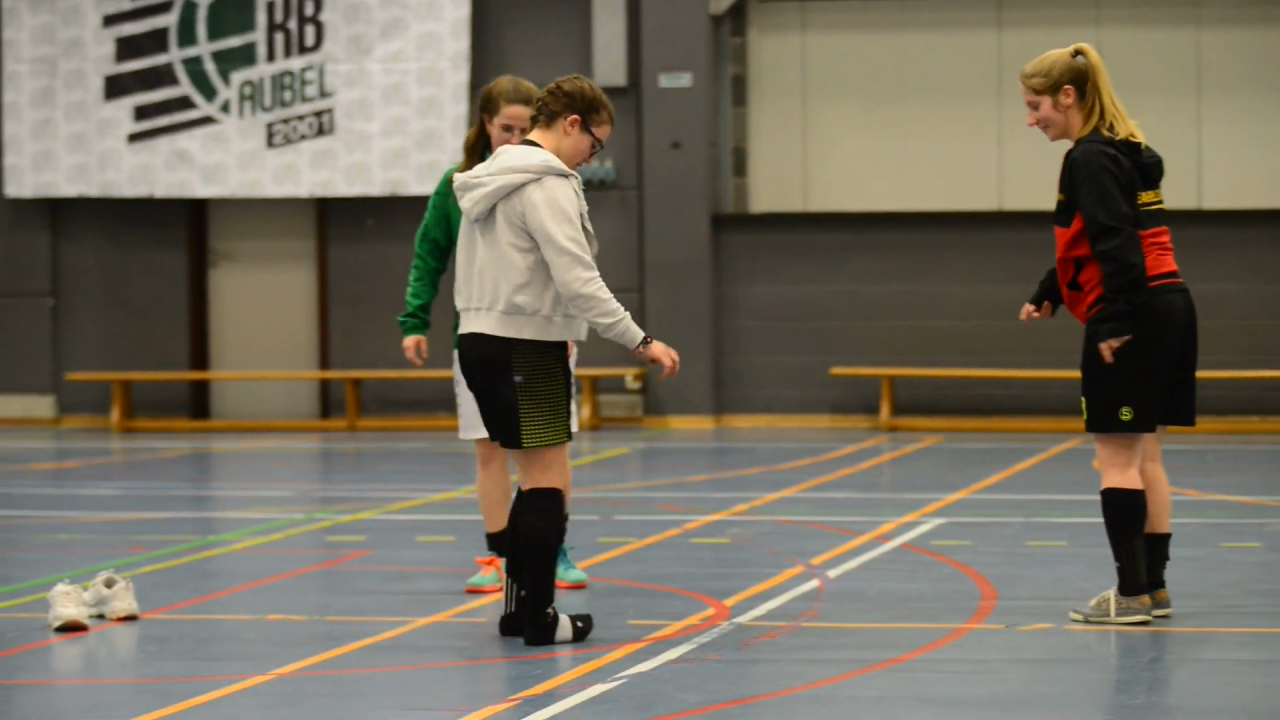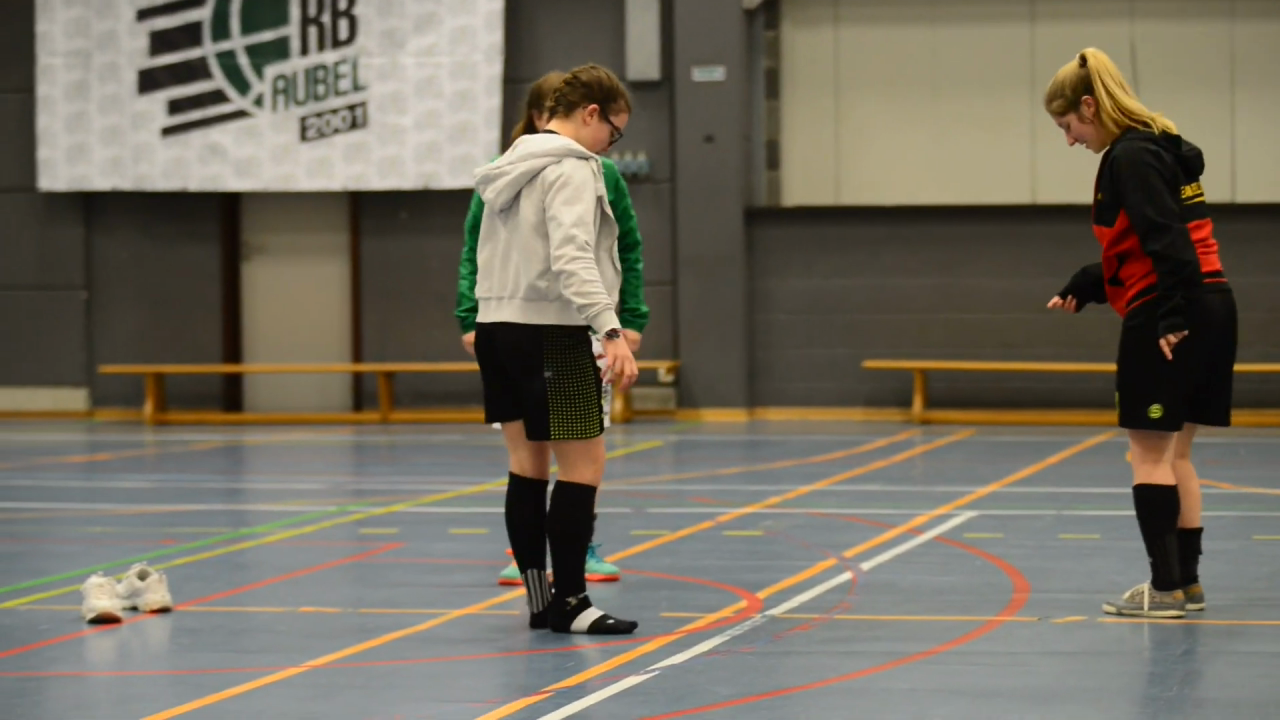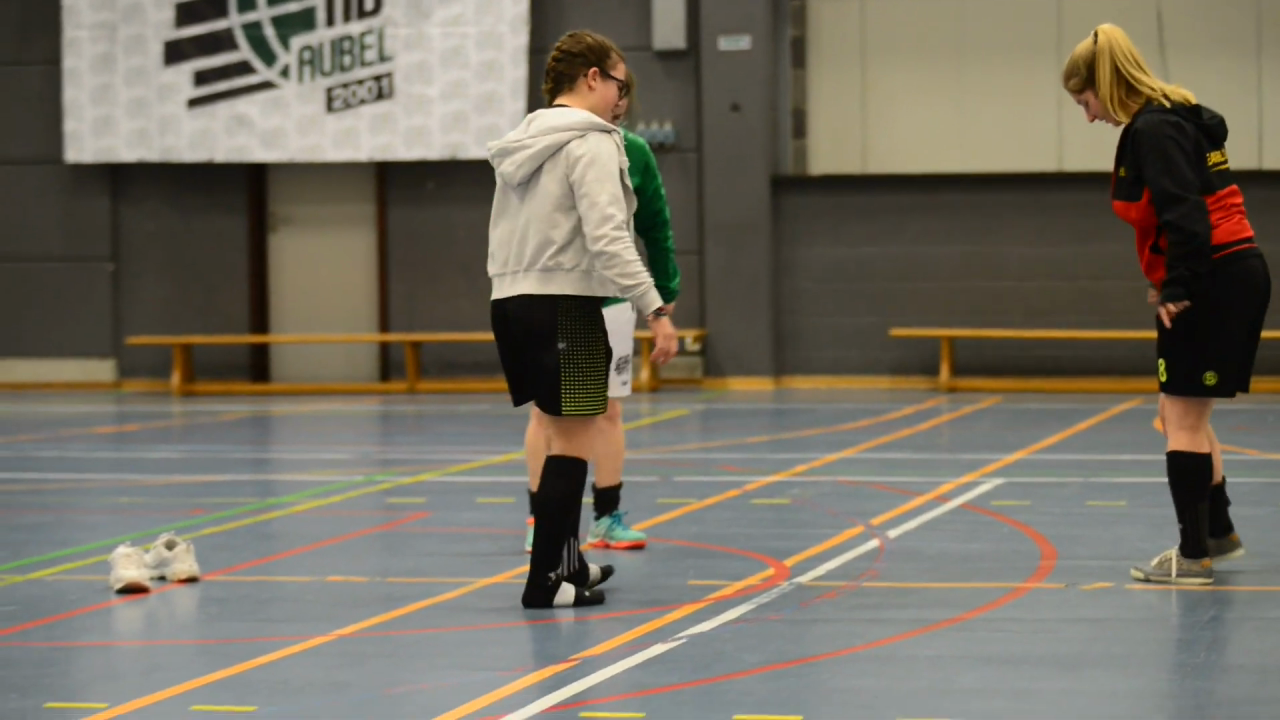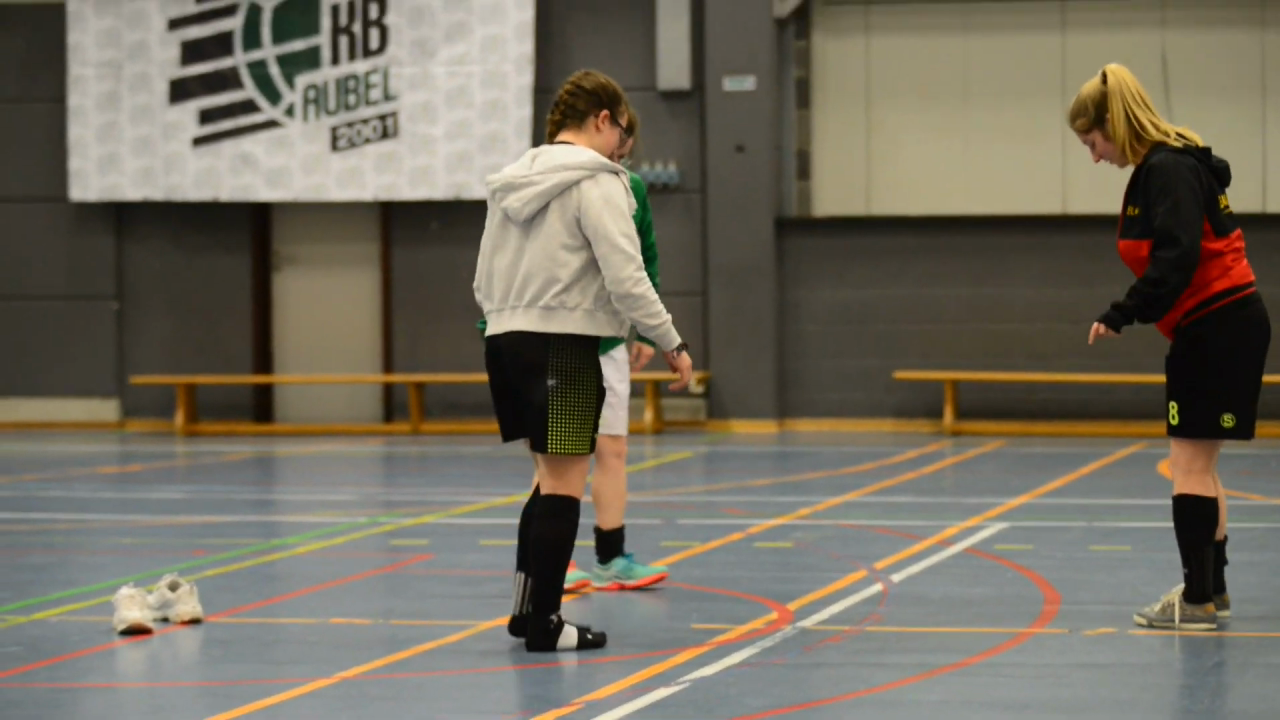
dt=0.3s
person 1, frame 1
left shoulder: (490, 176)
right shoulder: (546, 186)
left elbow: (467, 274)
right elbow: (578, 284)
left wrist: (471, 338)
right wrist: (640, 341)
left hip: (481, 340)
right hip: (524, 345)
left knee: (536, 479)
right knee: (548, 480)
left ankle: (519, 606)
right ankle: (540, 615)
person 1, frame 2
left shoulder: (511, 168)
right shoulder: (569, 169)
right elbow: (572, 261)
right wrist: (612, 332)
left hip: (499, 330)
right hip: (549, 334)
left knee: (529, 468)
right knee: (583, 470)
left ankle: (542, 599)
right ankle: (569, 603)
person 1, frame 3
left shoulder: (518, 144)
right shoulder: (589, 143)
right elbow: (608, 239)
right wrist: (654, 309)
left hip: (511, 304)
right hip: (563, 306)
left knee: (564, 439)
right knee: (575, 446)
left ankle: (566, 561)
right ankle: (545, 580)
person 1, frame 4
left shoulder: (513, 181)
right shoulder: (596, 183)
left elbow: (485, 278)
right elbow: (626, 279)
right wrist: (671, 343)
left hip: (505, 342)
right hip: (561, 346)
left knee: (552, 481)
right knee: (564, 486)
left ankle: (527, 607)
right ankle: (545, 622)
person 2, frame 1
left shoulder: (1089, 158)
right shoulder: (1124, 153)
left elbow: (1115, 244)
left wrist: (1115, 321)
right wrist: (1049, 292)
left hip: (1131, 322)
right hip: (1167, 310)
left knee: (1116, 458)
right knee: (1144, 456)
left ankle: (1132, 594)
right ankle: (1152, 586)
person 2, frame 2
left shoulder: (1131, 156)
right shoulder: (1157, 148)
left elbow: (1167, 239)
left wrist: (1172, 316)
right wrist: (1080, 289)
left hip: (1165, 319)
right hip: (1210, 309)
left knee: (1148, 453)
right knee: (1174, 453)
left ankle: (1165, 588)
right ankle: (1186, 580)
person 2, frame 3
left shoulder: (1154, 129)
right shoulder: (1174, 120)
left elbow: (1185, 215)
left wrist: (1177, 288)
right wrist: (1172, 281)
left hip: (1211, 283)
right hip: (1235, 276)
left knee: (1182, 418)
right knee: (1188, 417)
left ankle: (1194, 554)
right ankle: (1217, 532)
person 2, frame 4
left shoulder: (1168, 169)
right shoulder: (1165, 166)
left elbow: (1177, 258)
left wrist: (1119, 316)
left hip: (1214, 328)
right hip: (1220, 326)
left knee: (1190, 464)
right knee: (1197, 464)
left ankle: (1198, 601)
right ankle: (1210, 588)
person 3, frame 1
right shoulder: (456, 183)
right elbow: (429, 257)
right wrist: (414, 322)
right knee: (491, 451)
left ankle: (553, 552)
right ankle: (500, 559)
person 3, frame 2
left shoulder: (603, 174)
left elbow: (628, 250)
right elbow: (475, 249)
left wrist: (633, 318)
right wrist: (470, 318)
left ankle: (580, 548)
person 3, frame 3
left shoulder: (634, 152)
left elbow: (655, 224)
left wrist: (666, 289)
left hip: (609, 299)
left knee: (609, 409)
left ankle: (607, 517)
right ankle: (540, 517)
person 3, frame 4
left shoulder: (631, 191)
left elbow: (643, 263)
left wrist: (644, 333)
left hip: (608, 341)
left knee: (611, 451)
left ankle: (612, 559)
